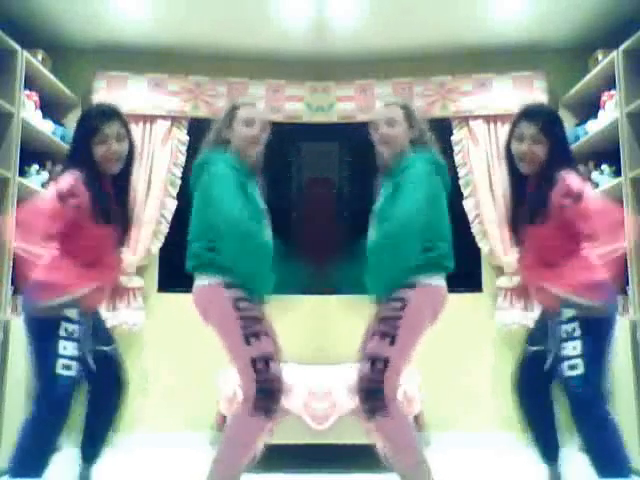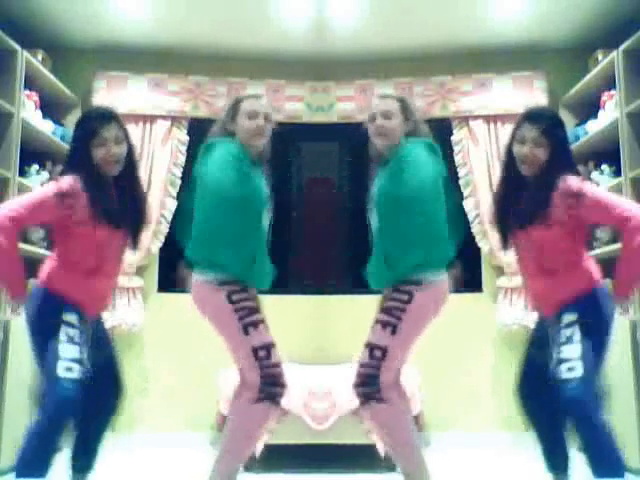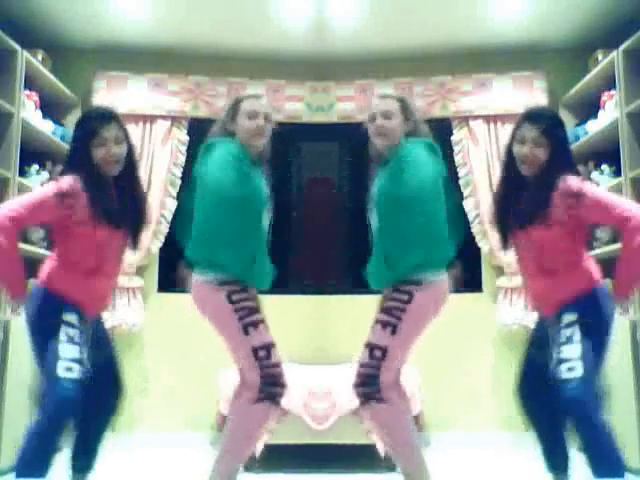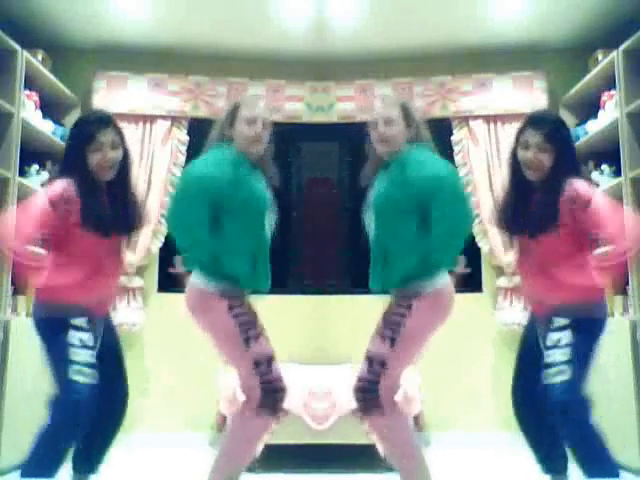
dt=0.1s
person 1, frame 1
left shoulder: (417, 171)
right shoulder: (392, 177)
left elbow: (404, 228)
left wrist: (364, 276)
left hip: (413, 288)
right hip: (396, 292)
left knee: (375, 391)
right knee: (372, 392)
person 1, frame 2
left shoulder: (414, 156)
right shoulder: (386, 167)
left elbow: (423, 188)
left hip: (417, 283)
right hip: (400, 284)
left knee: (371, 382)
right knee: (381, 384)
person 1, frame 3
left shoulder: (412, 157)
right shoulder: (387, 168)
left elbow: (426, 188)
left wrist: (432, 257)
left hip: (418, 283)
right hip: (401, 284)
left knee: (371, 382)
right knee: (383, 383)
person 1, frame 4
left shoulder: (415, 163)
right shoulder: (384, 175)
left elbow: (445, 184)
left wrist: (436, 257)
left hip: (421, 292)
right hip: (406, 292)
left knee: (371, 392)
right knee: (377, 391)
person 2, frame 1
left shoulder: (248, 178)
right shoulder: (222, 171)
right elbow: (234, 228)
right wrist: (274, 278)
left hip: (244, 292)
right hip: (227, 289)
left knee: (266, 391)
right knee: (264, 391)
person 2, frame 2
left shoulder: (253, 167)
right shoulder: (225, 155)
right elbow: (215, 188)
left hip: (239, 284)
right hip: (221, 283)
left knee: (258, 384)
right knee: (267, 382)
person 2, frame 3
left shoulder: (253, 168)
right shoulder: (228, 157)
right elbow: (214, 190)
right wrist: (207, 258)
left hip: (239, 285)
right hip: (221, 284)
left knee: (257, 383)
right knee: (268, 382)
person 2, frame 4
left shoulder: (255, 174)
right shoulder: (223, 162)
right elbow: (194, 184)
right wrist: (203, 256)
left hip: (232, 292)
right hip: (218, 292)
left knee: (261, 391)
right knee: (268, 393)
person 3, frame 1
left shoulder: (566, 186)
right shoulder: (524, 189)
left elbow: (608, 235)
left wrist: (572, 286)
right wrist: (531, 284)
left hip: (585, 304)
right hip: (554, 306)
left knee: (583, 394)
right knee: (529, 385)
person 3, frame 2
left shoulder: (569, 190)
right shoulder: (516, 194)
right wrist: (541, 292)
left hip: (580, 307)
right hip: (551, 311)
left knee: (575, 398)
right knee: (533, 392)
person 3, frame 3
left shoulder: (569, 189)
right shoulder: (514, 193)
left hip: (580, 305)
right hip: (551, 310)
left knee: (577, 398)
right knee: (532, 392)
person 3, frame 4
left shoulder: (574, 194)
right shoulder: (522, 198)
left wrist: (589, 286)
left hip: (576, 310)
right hip: (543, 313)
left knee: (562, 401)
right knee: (525, 399)
person 4, frame 1
left shoulder: (116, 189)
right shoulder: (73, 186)
right elbow: (31, 237)
left wrist: (108, 284)
right wrist: (66, 287)
left hip: (85, 306)
right hip: (54, 304)
left knee: (110, 386)
right knee: (56, 394)
person 4, frame 2
left shoulder: (123, 191)
right shoulder: (70, 189)
left wrist: (98, 292)
left hip: (88, 311)
right hip: (58, 307)
left knee: (106, 392)
right knee: (64, 398)
person 4, frame 3
left shoulder: (125, 192)
right shoulder: (70, 188)
left hip: (89, 310)
right hip: (59, 305)
left knee: (107, 392)
right knee: (63, 398)
person 4, frame 4
left shoulder: (118, 197)
right shoulder: (65, 193)
right wrist: (51, 286)
left hip: (96, 313)
right hip: (63, 310)
left knee: (114, 398)
right knee: (77, 402)
